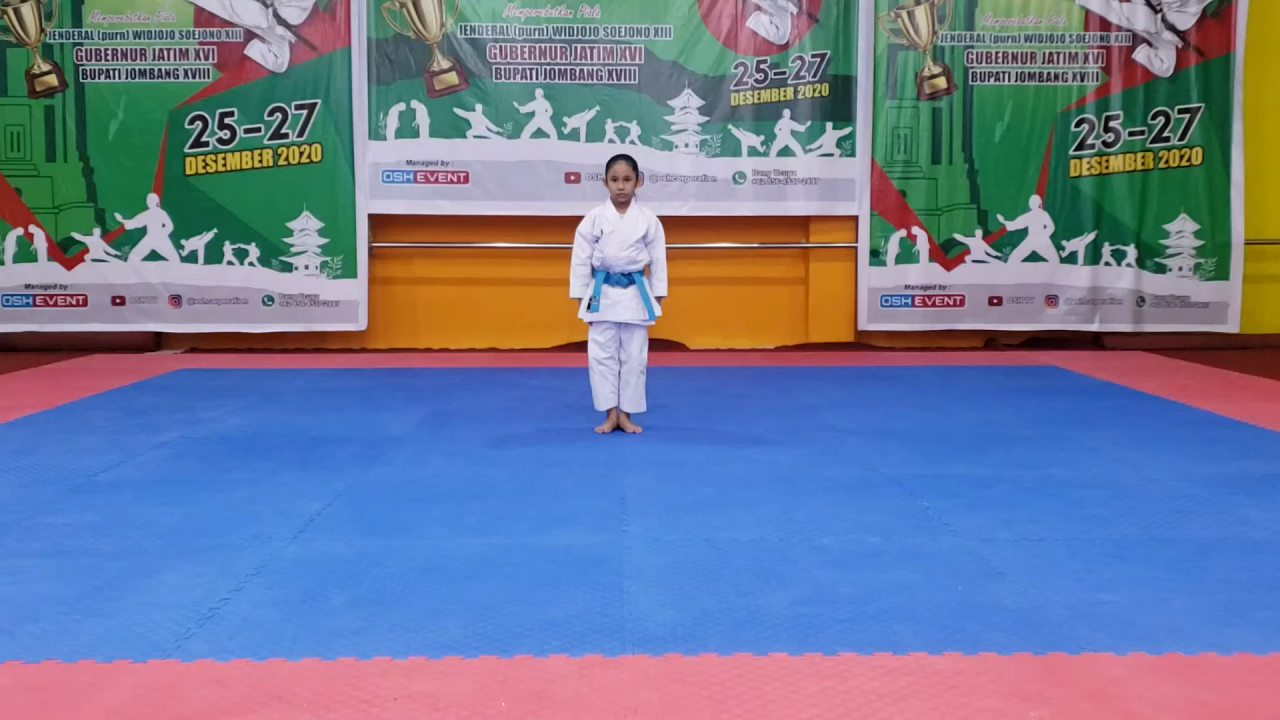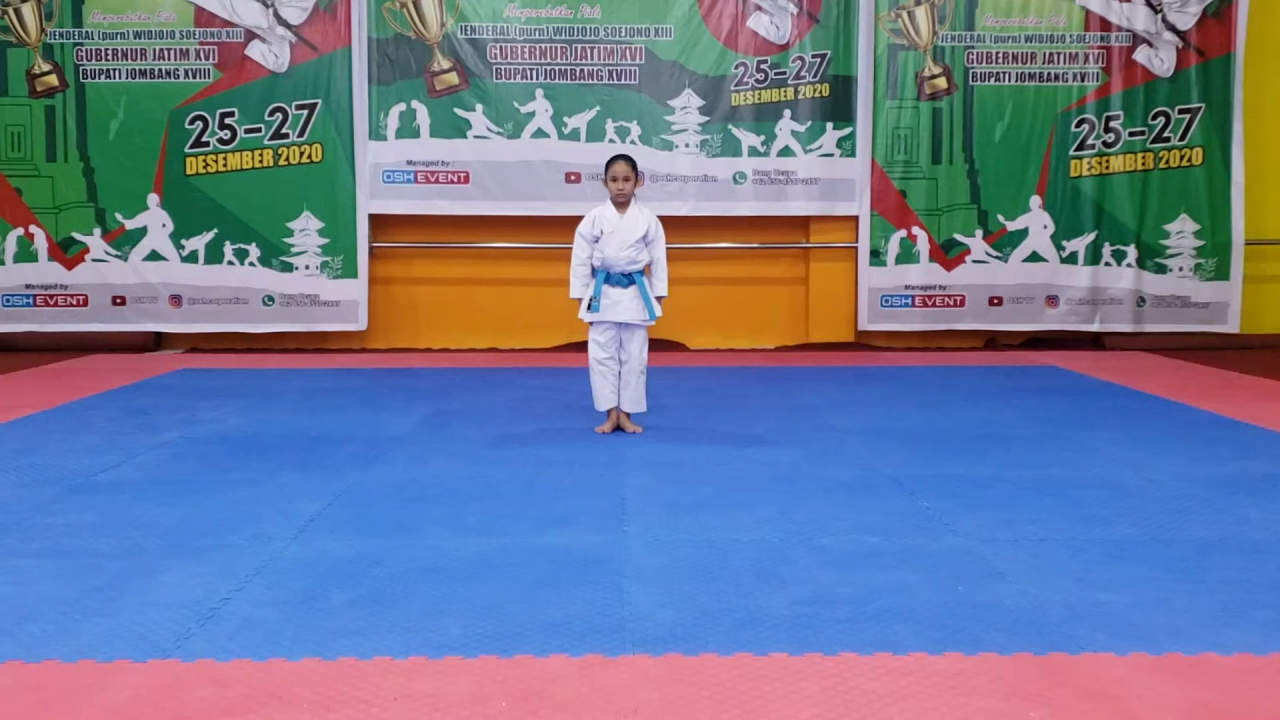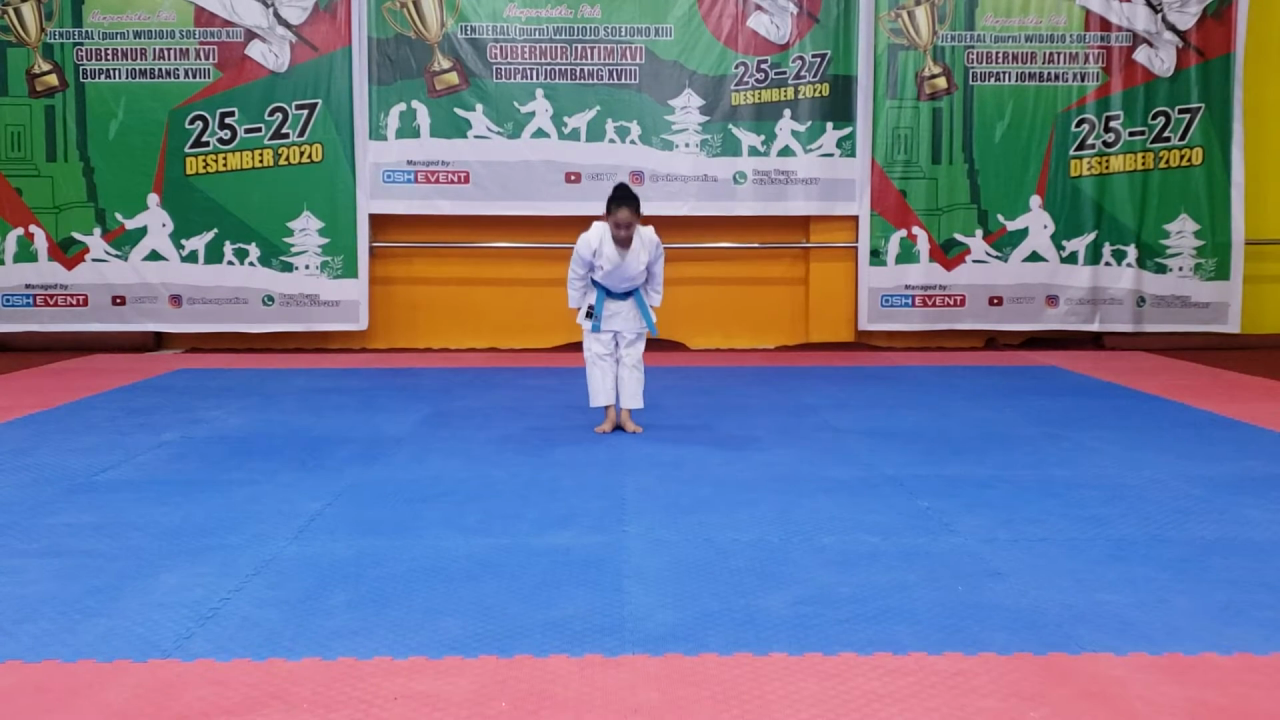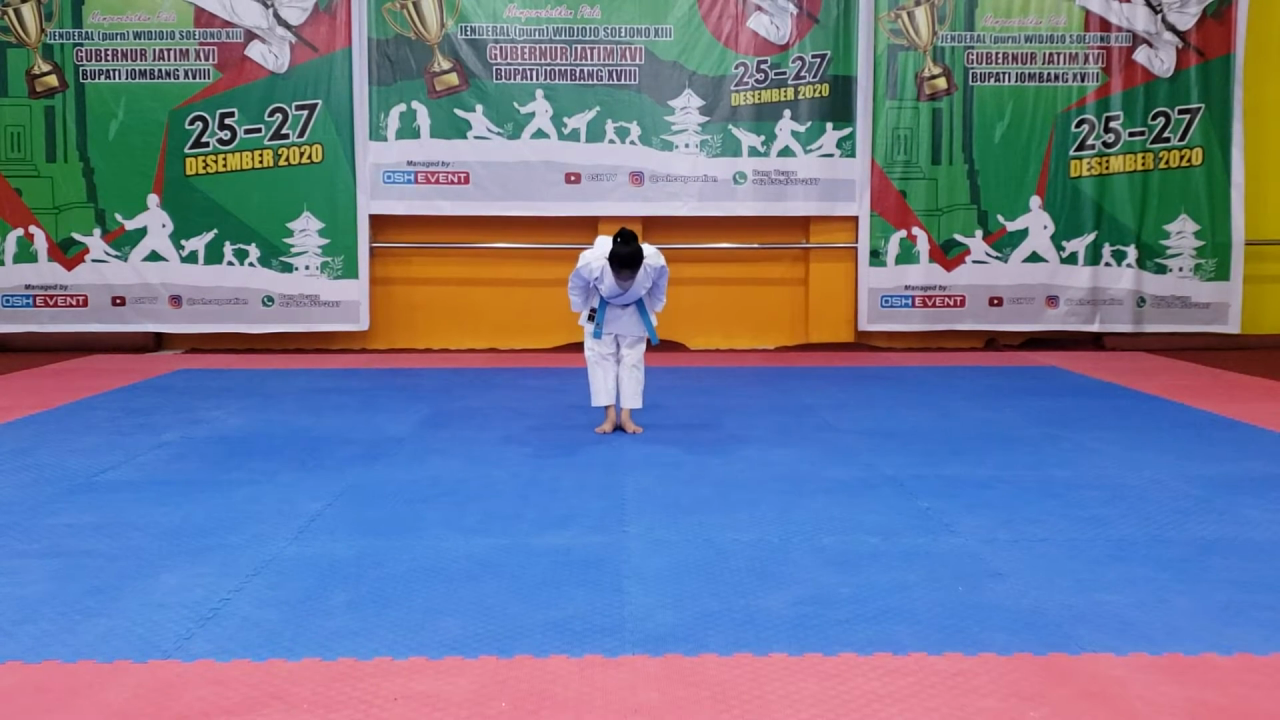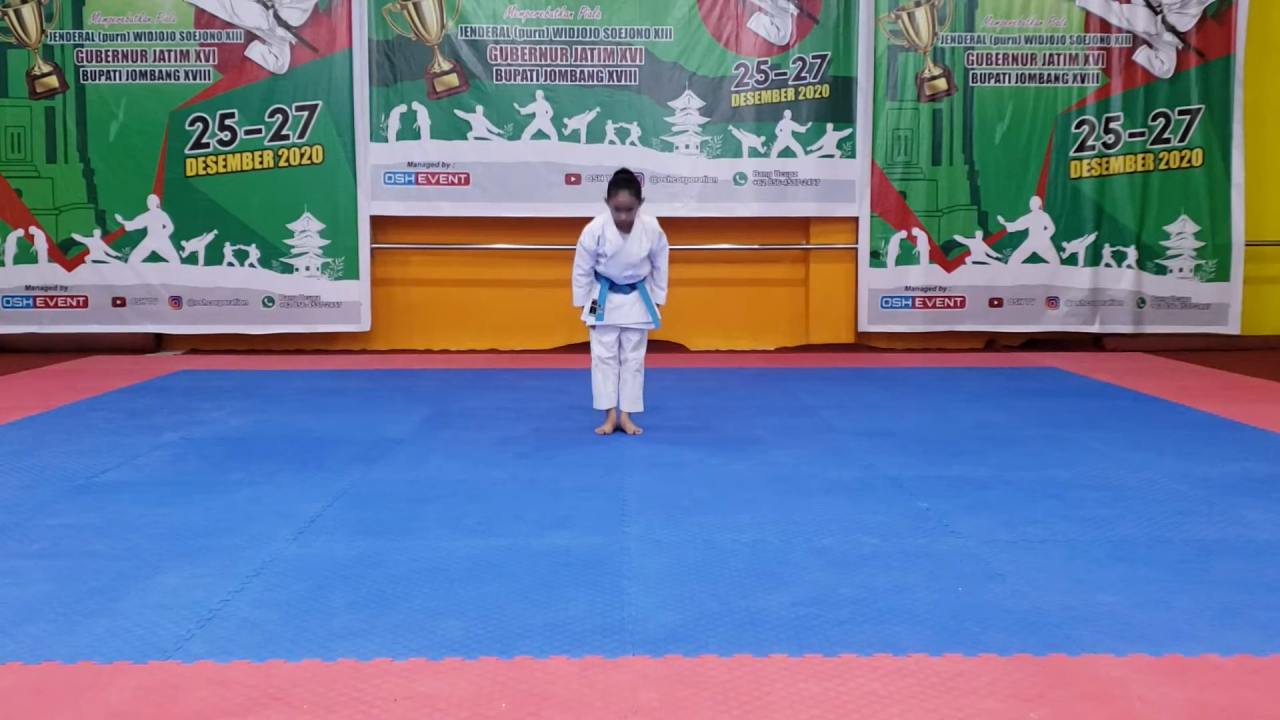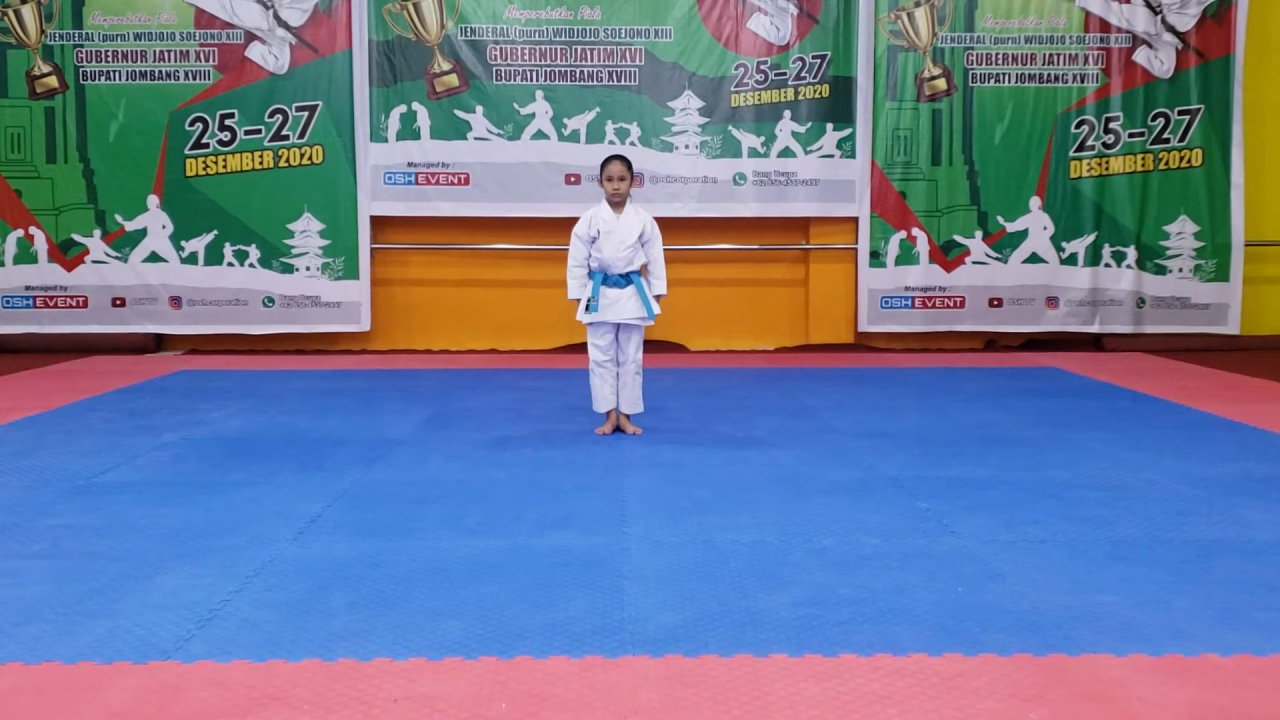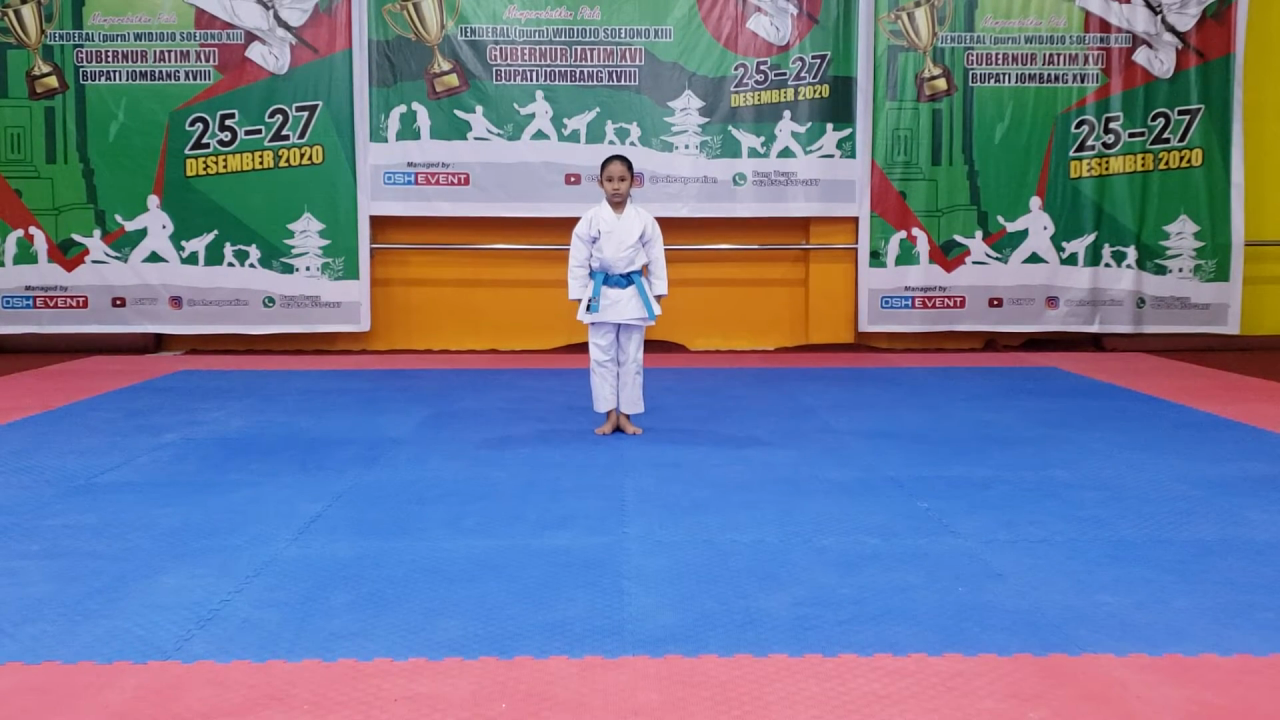
dt=0.7s
person 1, frame 1
left shoulder: (648, 220)
right shoulder: (593, 219)
left elbow: (658, 261)
right elbow: (581, 261)
left wrist: (657, 299)
right wrist: (582, 299)
left hip: (636, 294)
right hip: (602, 294)
left knee: (634, 356)
right knee: (602, 355)
left ankle: (626, 414)
right ankle: (610, 414)
person 1, frame 2
left shoulder: (648, 220)
right shoulder: (593, 219)
left elbow: (658, 261)
right elbow: (581, 261)
left wrist: (657, 299)
right wrist: (582, 300)
left hip: (635, 295)
right hip: (603, 295)
left knee: (634, 357)
right knee: (602, 356)
left ankle: (626, 414)
right ankle: (611, 414)
person 1, frame 3
left shoulder: (650, 241)
right shoulder: (591, 240)
left elbow: (655, 279)
right elbow: (576, 277)
left wrist: (650, 308)
right wrist: (582, 309)
left hip: (633, 306)
right hip: (599, 306)
left knee: (631, 358)
right knee: (599, 356)
left ankle: (626, 414)
right ankle: (610, 414)
person 1, frame 4
left shoulder: (655, 262)
right shoulder: (591, 263)
left elbow: (659, 287)
right elbow: (576, 285)
left wrist: (651, 311)
right wrist: (586, 310)
left hip: (635, 312)
right hip: (601, 310)
left knee: (632, 359)
right knee: (601, 357)
left ankle: (626, 415)
right ankle: (610, 415)
person 1, frame 5
left shoulder: (652, 230)
right shoulder: (595, 230)
left elbow: (660, 268)
right elbow: (582, 270)
left wrist: (655, 304)
right wrist: (585, 306)
left hip: (637, 300)
right hip: (605, 300)
left knee: (633, 358)
right knee: (604, 357)
left ankle: (626, 415)
right ankle: (610, 415)
person 1, frame 6
left shoulder: (644, 220)
right shoulder: (589, 220)
left elbow: (655, 260)
right elbow: (577, 262)
left wrist: (656, 298)
right wrist: (580, 299)
left hip: (633, 295)
right hip: (600, 295)
left knee: (631, 358)
right knee: (601, 357)
left ankle: (626, 416)
right ankle: (610, 415)
person 1, frame 7
left shoulder: (644, 220)
right shoulder: (590, 220)
left elbow: (656, 260)
right elbow: (578, 262)
left wrist: (656, 297)
right wrist: (582, 299)
left hip: (634, 295)
right hip: (601, 295)
left knee: (631, 358)
right knee: (602, 357)
left ankle: (625, 415)
right ankle: (610, 415)
